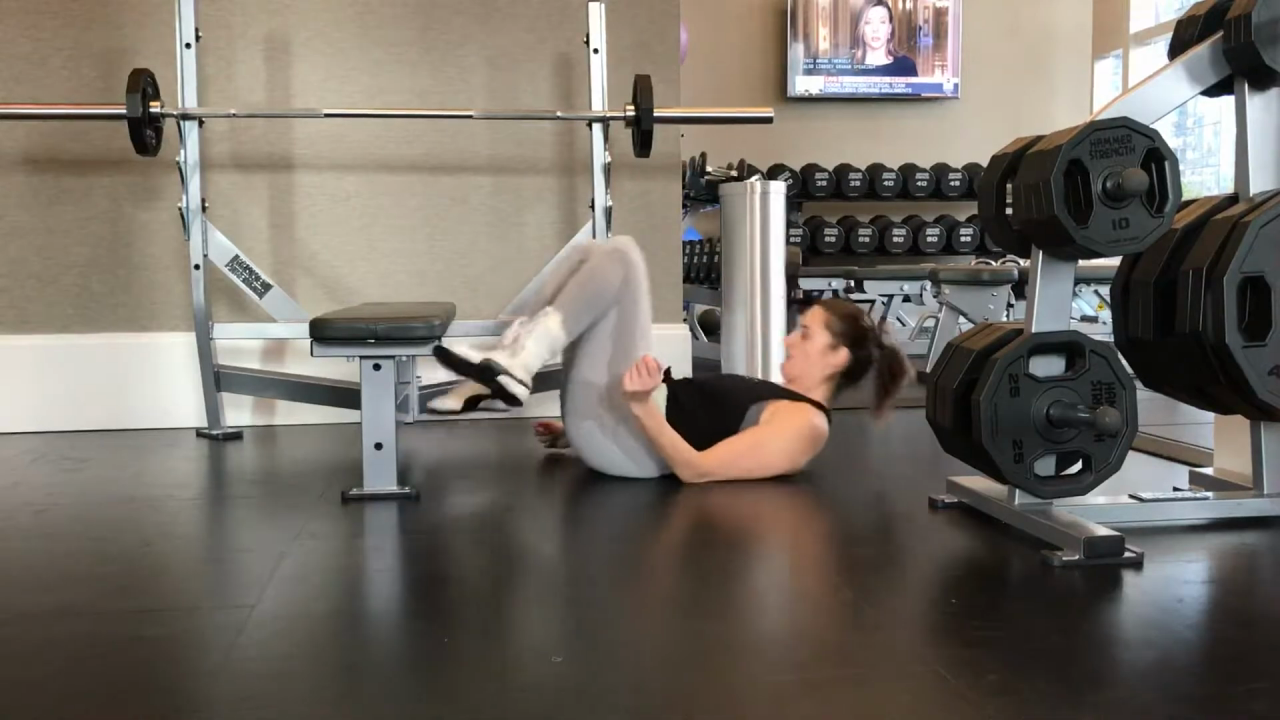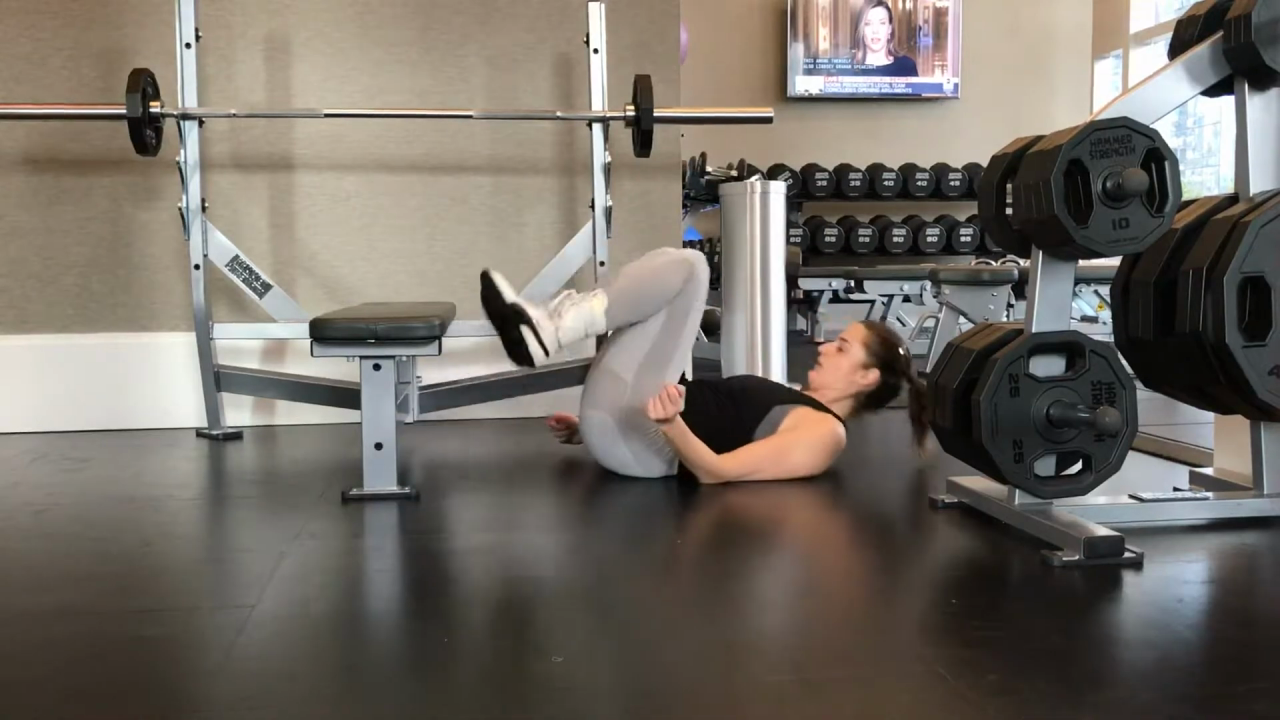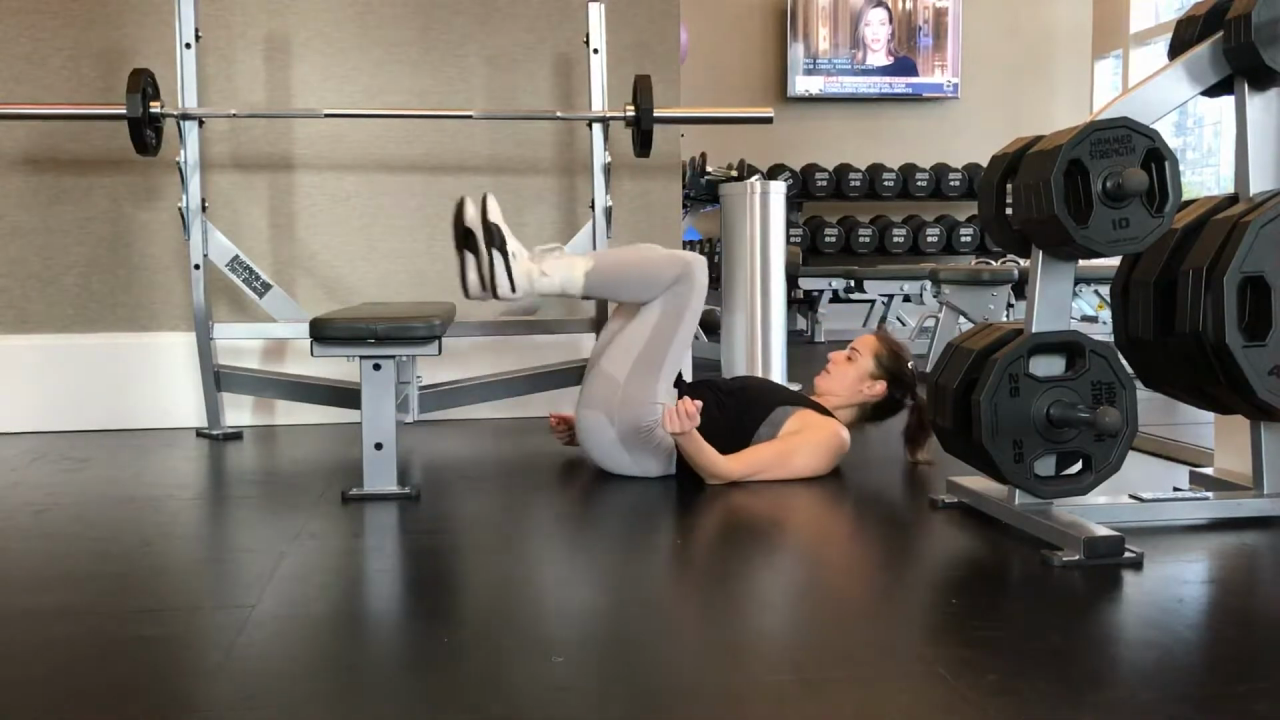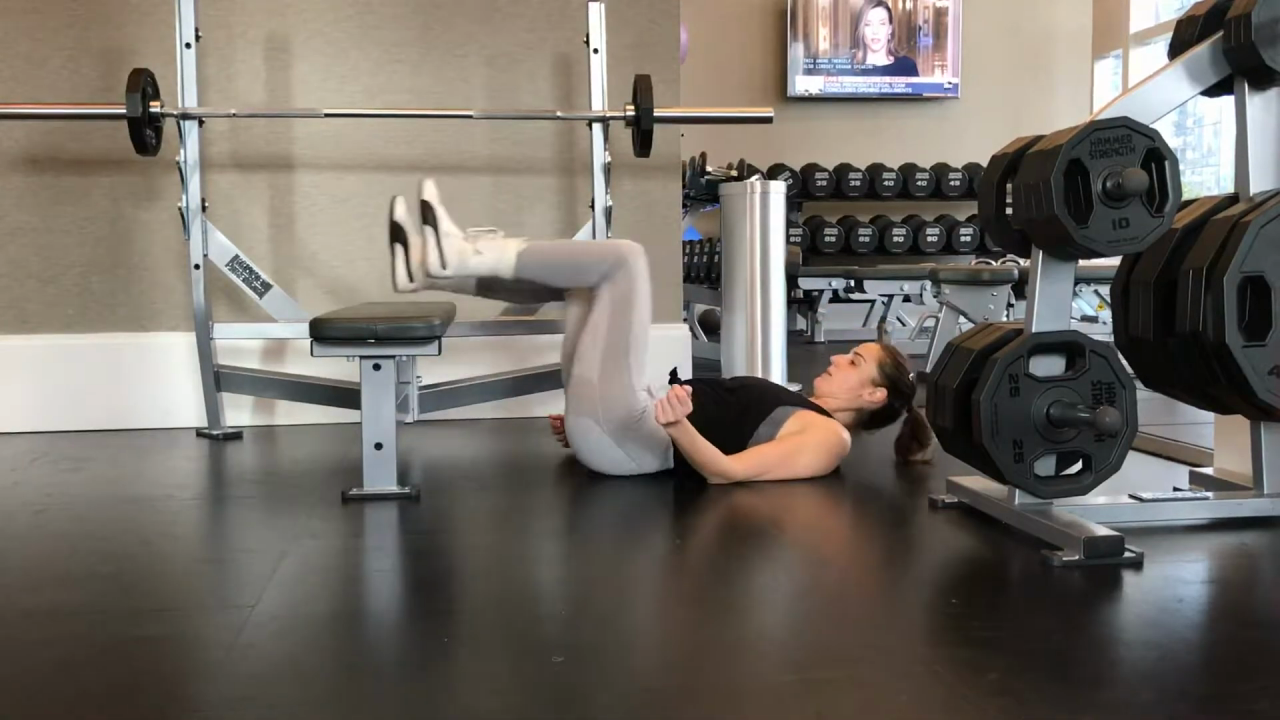
dt=0.2s
person 1, frame 1
left shoulder: (806, 427)
right shoulder: (779, 401)
left elbow: (694, 468)
left wrist: (641, 406)
left hip: (623, 438)
right hip: (606, 421)
left knee: (618, 257)
right knee: (598, 257)
left ankle: (509, 365)
right ankle: (504, 366)
person 1, frame 2
left shoulder: (823, 434)
right shoulder: (799, 407)
left elbow: (716, 470)
left wrist: (673, 428)
left hip: (633, 434)
right hip: (618, 421)
left knee: (686, 266)
right knee: (679, 270)
left ankle: (544, 332)
right ankle: (545, 325)
person 1, frame 3
left shoulder: (828, 437)
right shoulder: (802, 411)
left elbow: (723, 472)
left wrist: (685, 434)
right wrist: (589, 424)
left hip: (628, 438)
right hip: (619, 426)
left knee: (689, 270)
right knee: (652, 269)
left ankle: (523, 275)
right ankle: (503, 277)
person 1, frame 4
left shoulder: (828, 438)
right shoulder: (799, 415)
left elbow: (725, 470)
left wrist: (676, 429)
right wrist: (586, 425)
left hip: (620, 438)
right hip: (615, 430)
left knee: (623, 259)
right knee: (591, 278)
left ankle: (461, 255)
right ankle: (431, 265)
